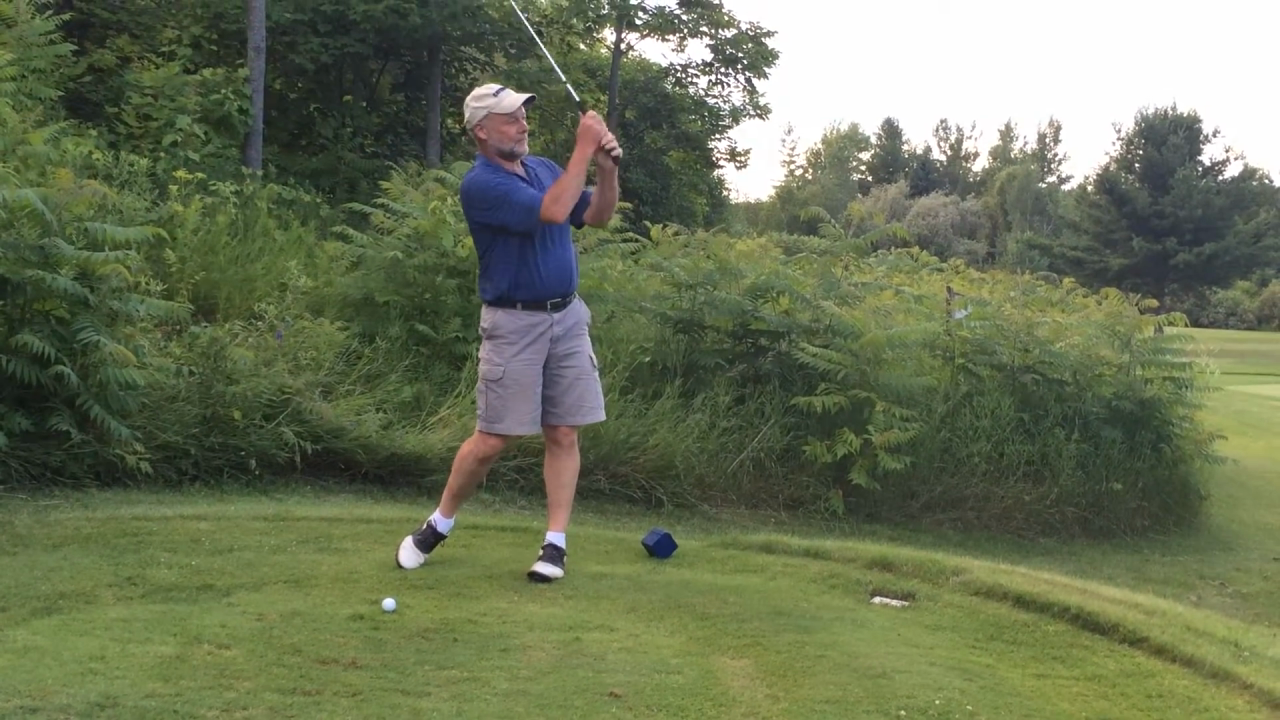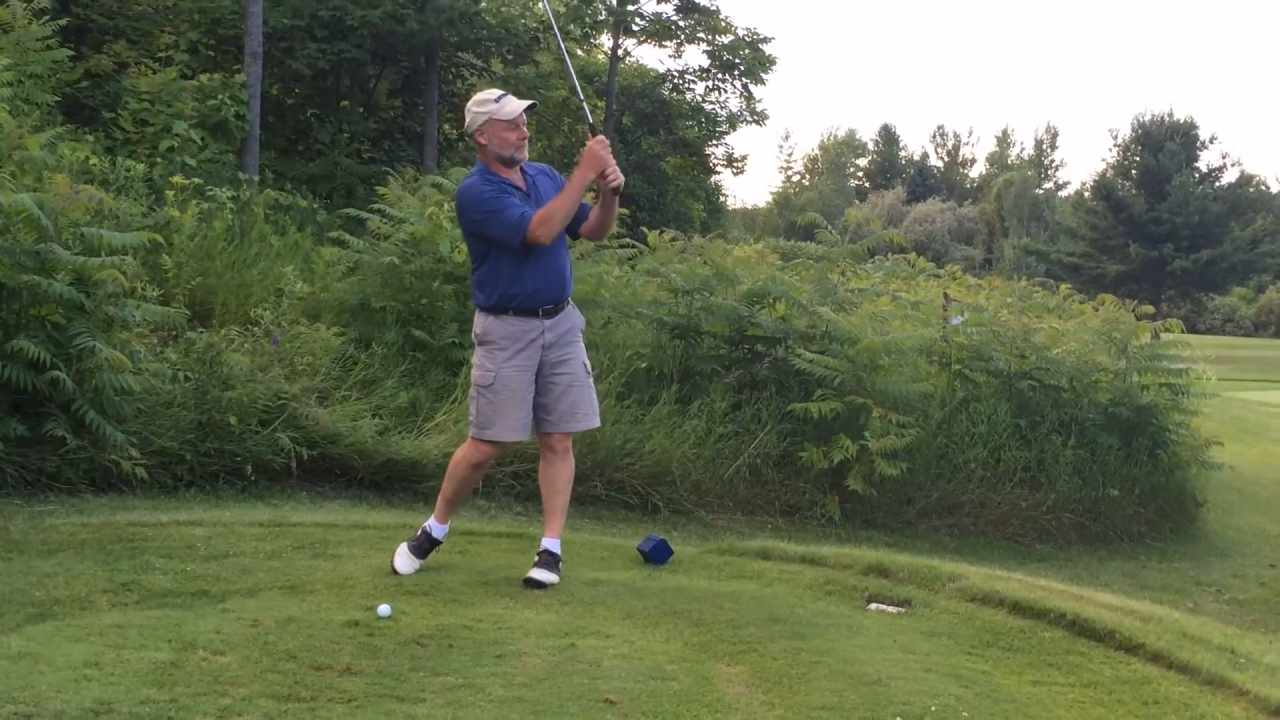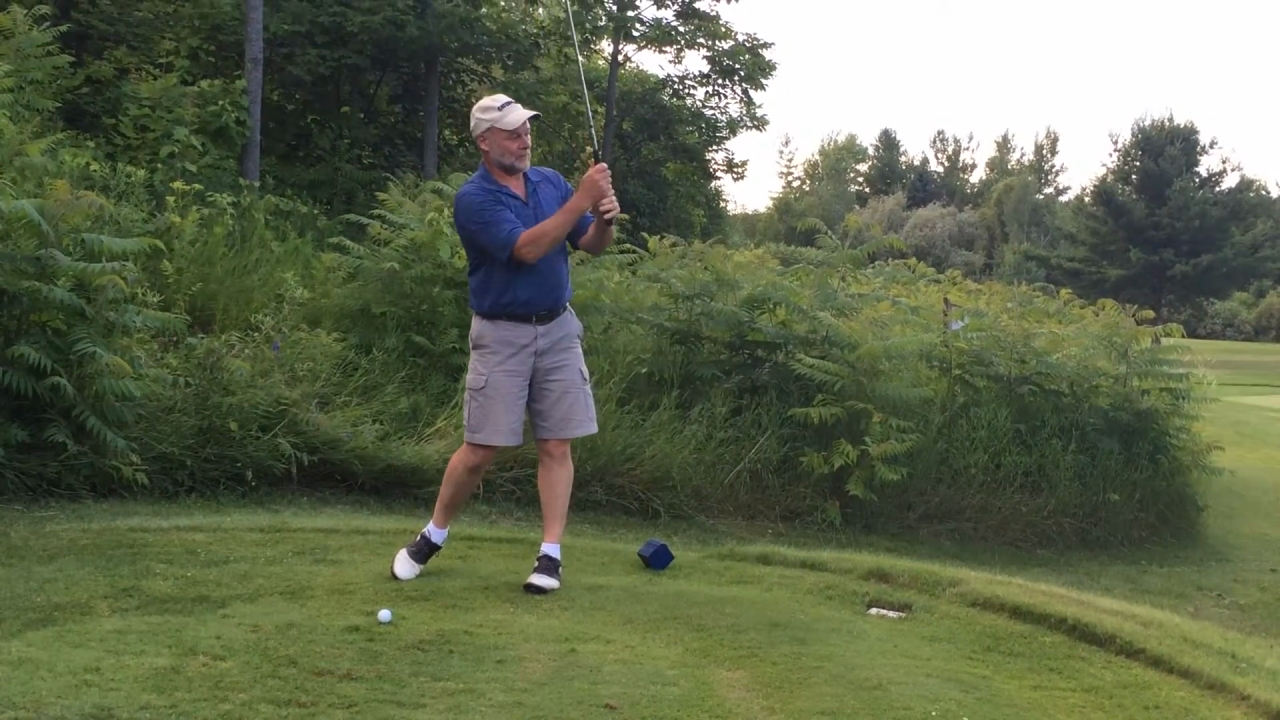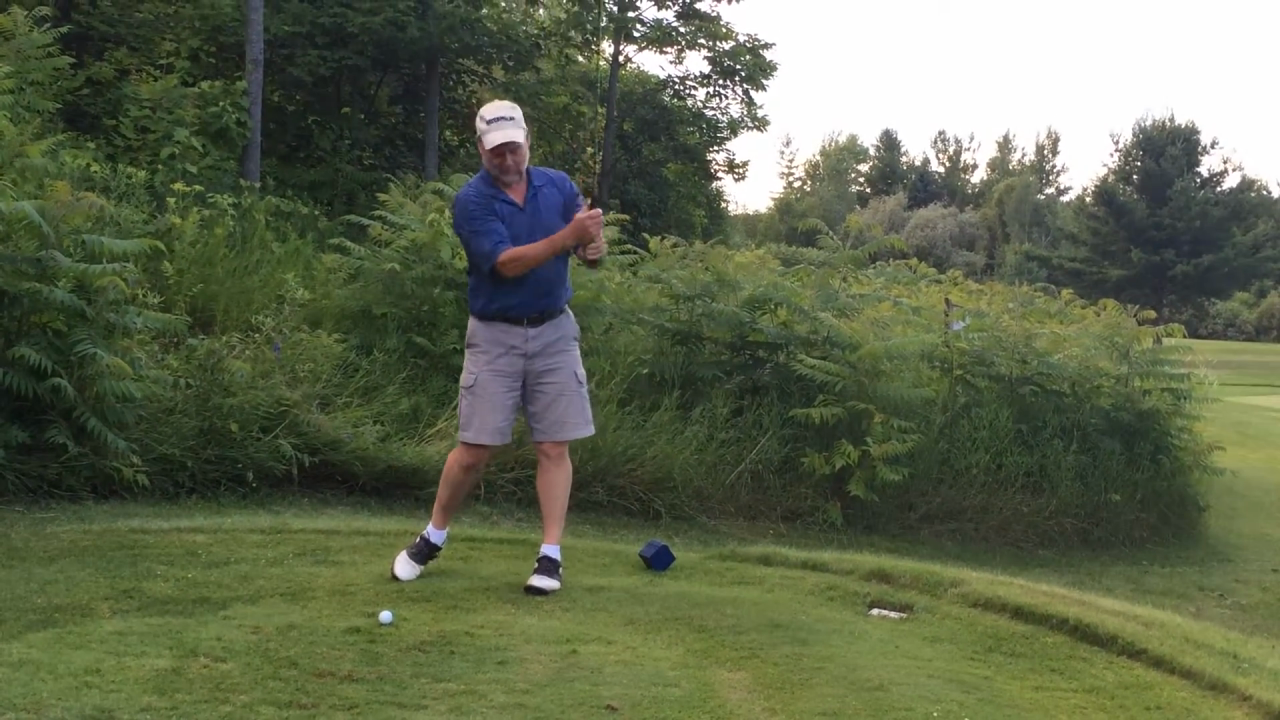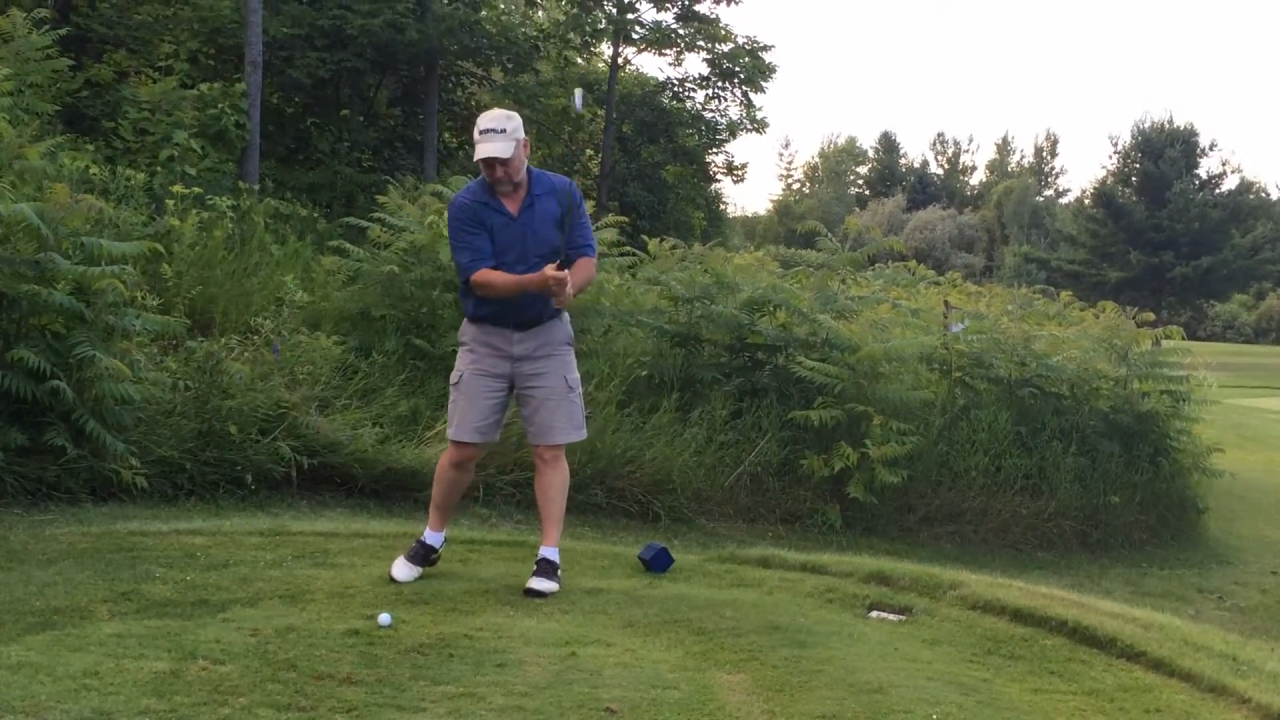
dt=0.2s
person 1, frame 1
left shoulder: (543, 167)
right shoulder: (480, 185)
left elbow: (597, 217)
right elbow: (552, 212)
left wrist: (607, 166)
right wrist: (583, 147)
left hip: (568, 316)
right hip: (514, 322)
left knee: (564, 434)
right knee: (492, 439)
left ankle: (555, 542)
right ankle: (437, 524)
person 1, frame 2
left shoulder: (545, 175)
right shoulder: (475, 192)
left elbow: (593, 231)
right elbow: (539, 232)
left wrist: (609, 192)
right wrist: (584, 173)
left hip: (561, 323)
right hip: (506, 329)
left knee: (558, 440)
right knee: (485, 445)
left ankle: (550, 549)
right ankle: (433, 530)
person 1, frame 3
left shoulder: (551, 181)
right shoulder: (473, 198)
left elbow: (590, 245)
right elbow: (526, 249)
left wrist: (605, 218)
right wrist: (581, 199)
left hip: (558, 329)
right hip: (501, 335)
left knee: (556, 446)
right knee: (479, 449)
left ankle: (550, 554)
right ankle: (432, 535)
person 1, frame 4
left shoulder: (558, 184)
right shoulder: (470, 200)
left elbow: (584, 248)
right elbow: (507, 264)
left wrist: (594, 248)
right wrist: (569, 236)
left hip: (554, 331)
right hip: (495, 335)
left knee: (554, 447)
right knee: (474, 448)
left ankle: (550, 555)
right ankle: (432, 537)
person 1, frame 5
left shoulder: (562, 192)
right shoulder: (466, 205)
left elbow: (586, 256)
right elbow: (479, 278)
left wrist: (572, 285)
right wrist: (537, 281)
left hip: (547, 337)
right hip: (485, 338)
left knee: (549, 450)
right knee: (463, 449)
left ankle: (549, 557)
right ankle: (430, 541)
